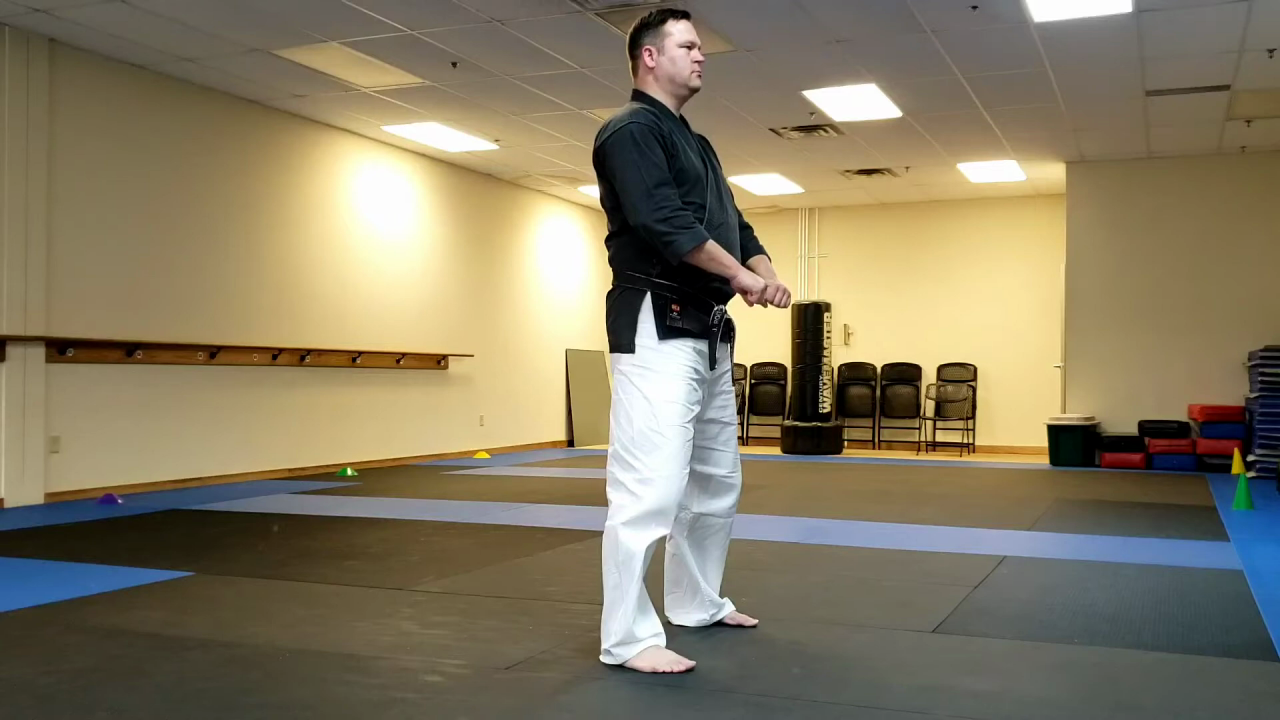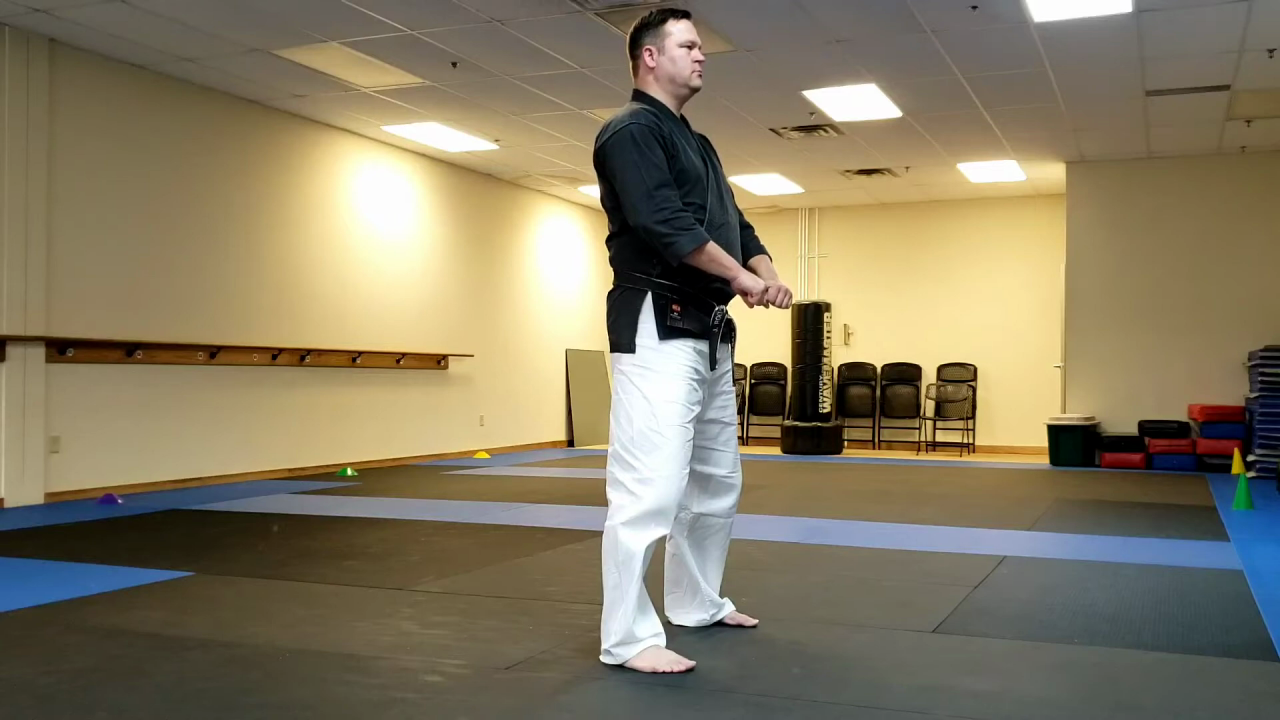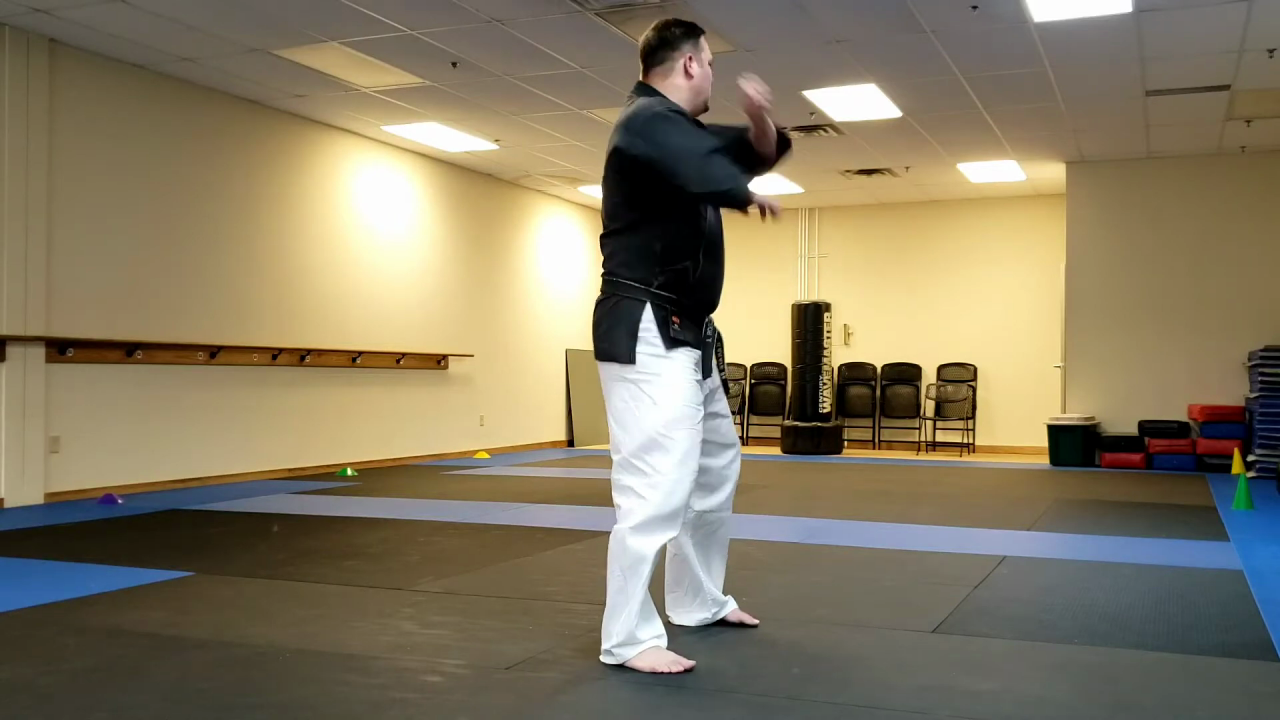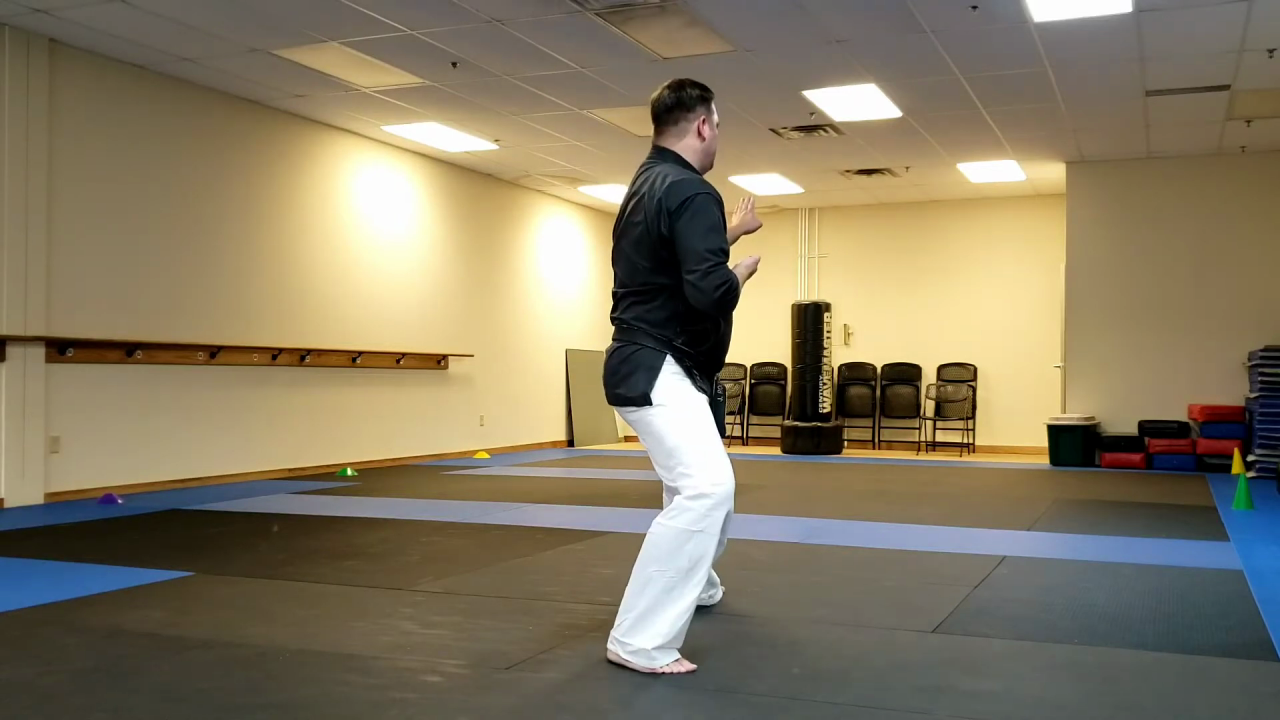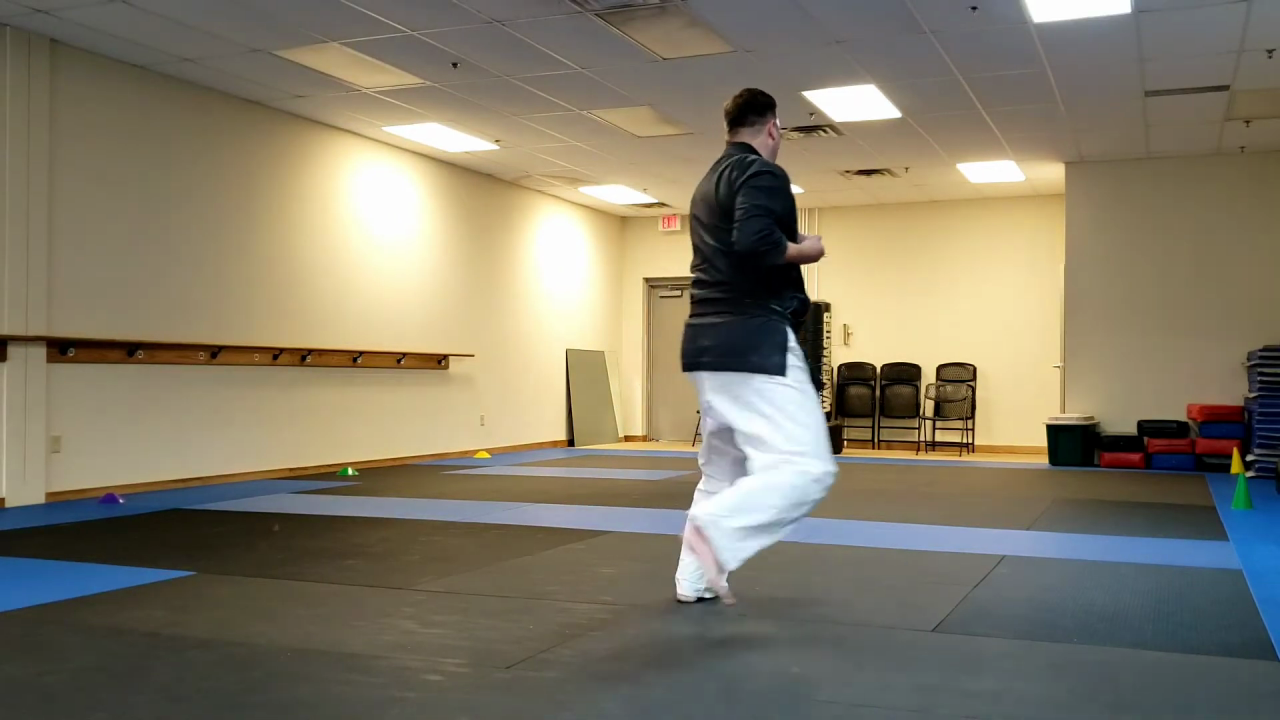
dt=1s
person 1, frame 1
left shoulder: (695, 144)
right shoulder: (631, 131)
left elbow: (733, 224)
right elbow: (665, 222)
left wrist: (766, 270)
right wrist: (740, 275)
left hip: (707, 330)
right hip: (658, 326)
left knee: (716, 480)
right knee: (650, 487)
left ankle: (696, 603)
right ankle: (627, 636)
person 1, frame 2
left shoulder: (695, 143)
right shoulder: (631, 132)
left elbow: (733, 223)
right elbow: (664, 223)
left wrist: (768, 275)
right wrist: (740, 277)
left hip: (707, 330)
right hip: (658, 327)
left knee: (716, 480)
right knee: (650, 486)
left ankle: (696, 604)
right ankle: (627, 637)
person 1, frame 3
left shoulder: (685, 133)
right shoulder: (650, 122)
left elbow: (762, 154)
right elbow: (718, 179)
left wrist: (759, 117)
right wrist: (755, 197)
left hip: (686, 333)
right hip: (647, 333)
left knee: (713, 469)
right knee: (659, 489)
left ankle: (699, 602)
right ankle: (627, 638)
person 1, frame 4
left shoulder: (650, 183)
right shoulder: (689, 191)
right elbow: (710, 292)
left wrist: (732, 231)
right wrist: (744, 268)
left hip: (648, 362)
right hip: (659, 369)
left knee: (697, 483)
right knee: (706, 489)
left ankle: (695, 584)
right ankle: (639, 641)
person 1, frame 5
left shoulder: (709, 186)
right shoulder: (762, 173)
right elbow: (752, 243)
left wrist: (788, 242)
right wrist: (804, 250)
left hip: (707, 345)
right hip: (758, 339)
left knee: (723, 471)
right knee: (807, 466)
left ankle: (695, 579)
right ankle: (720, 532)
